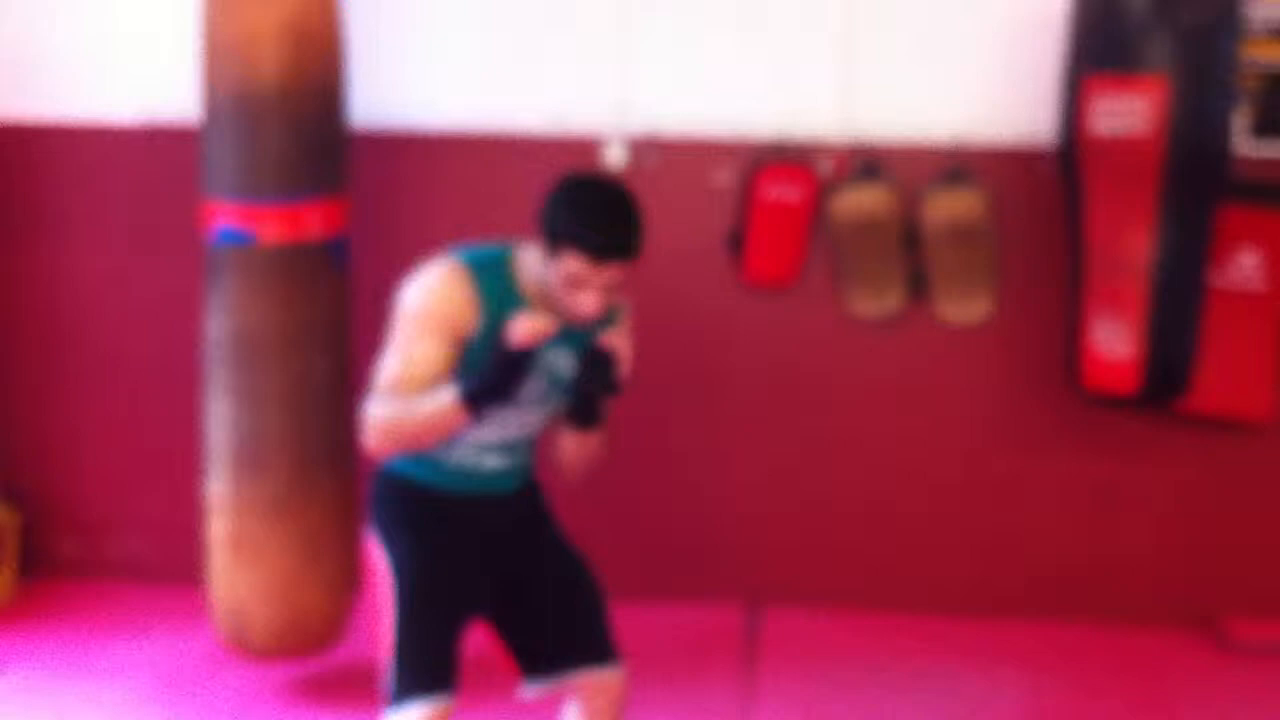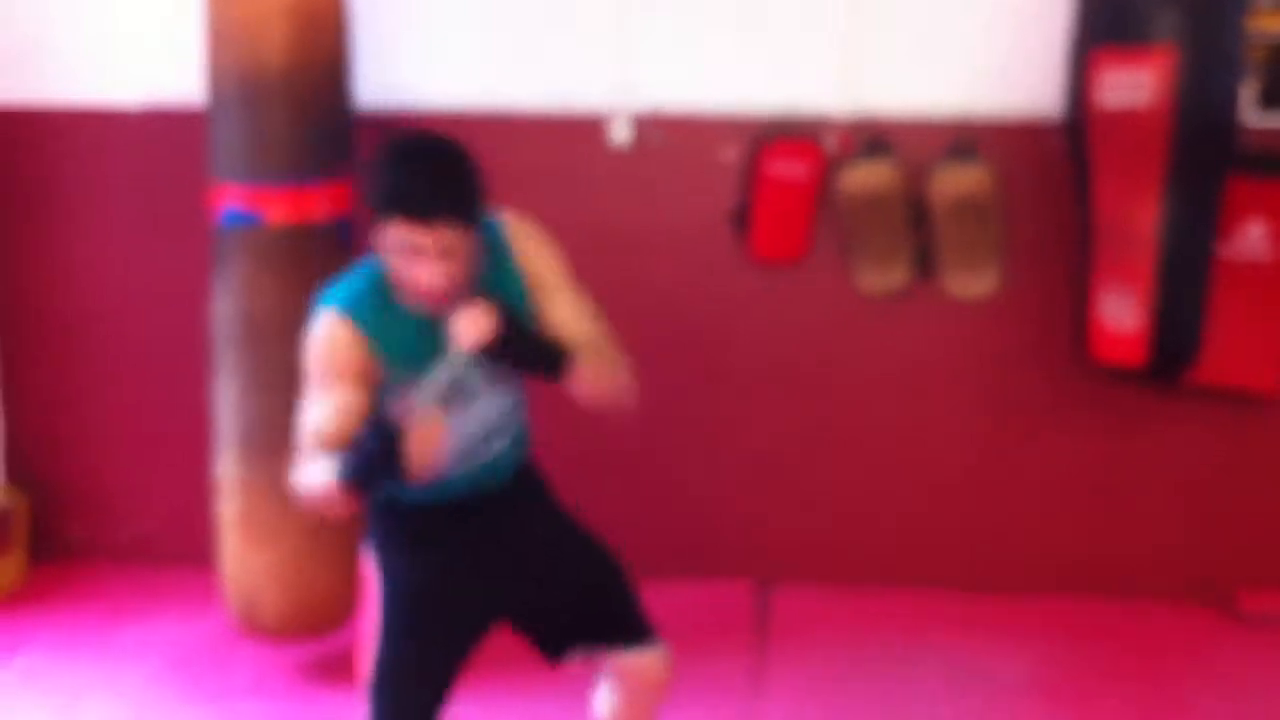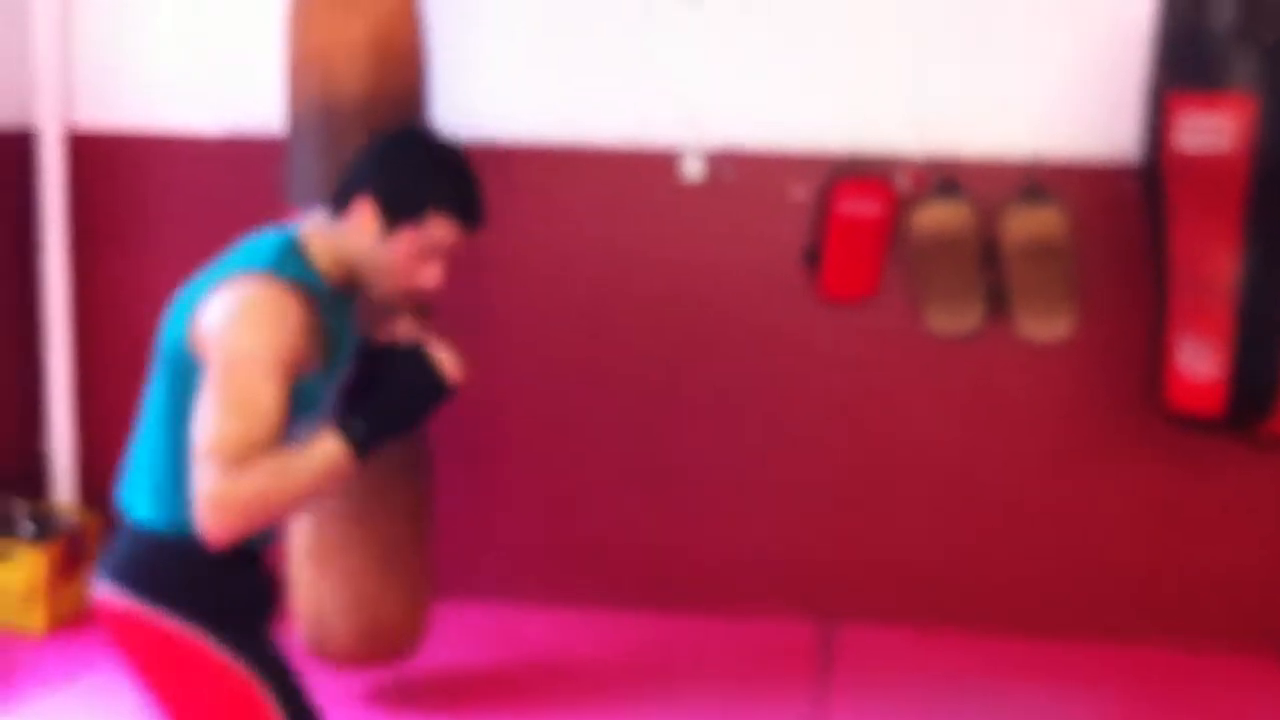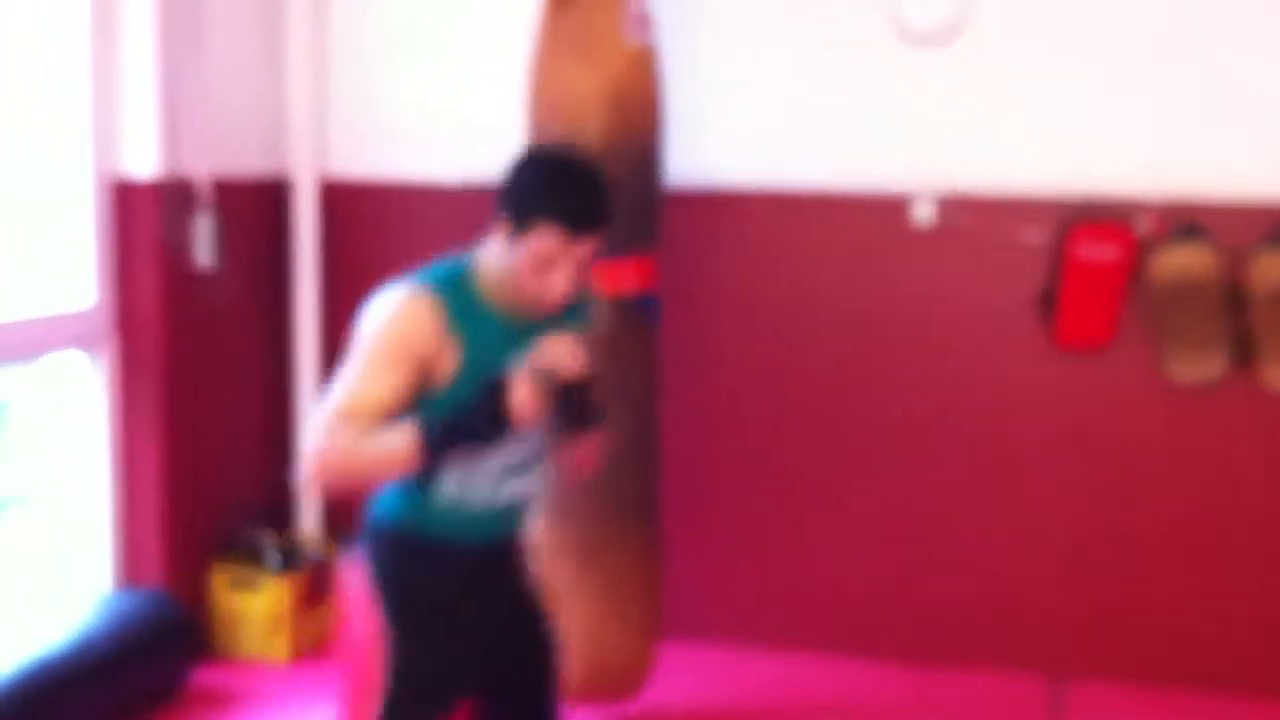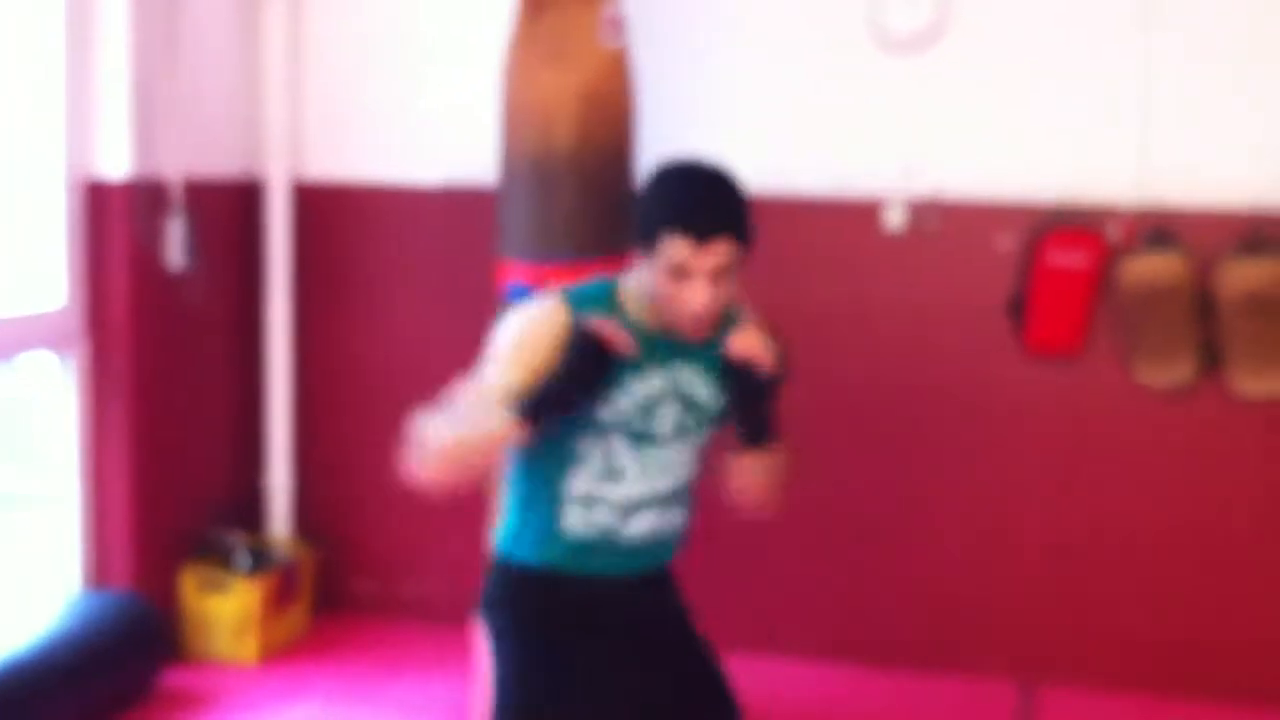
dt=1s
person 1, frame 1
left shoulder: (606, 318)
right shoulder: (449, 288)
left elbow: (575, 461)
right elbow: (379, 432)
left wrist: (590, 400)
right wrist: (486, 384)
left hip: (513, 507)
right hip: (420, 507)
person 1, frame 2
left shoulder: (510, 243)
right shoulder: (344, 323)
left elbow: (617, 385)
right elbow: (310, 479)
left wrist: (533, 350)
right wrist: (363, 467)
left hip: (516, 502)
right hip: (421, 530)
left knee: (644, 665)
person 1, frame 3
left shoulder: (315, 278)
right shoulder: (264, 305)
right elbow: (222, 511)
left wrist: (381, 372)
right wrist: (374, 423)
right hip: (182, 584)
person 1, frame 4
left shoulder: (569, 304)
right shoulder: (417, 313)
left elbow: (582, 460)
right elbow: (325, 457)
left wrist: (578, 399)
right wrist: (452, 431)
left hip: (493, 568)
right hip: (412, 574)
person 1, frame 5
left shoulder: (731, 332)
right shoulder: (557, 324)
left elbow: (757, 499)
right elbow: (429, 461)
left wrist: (757, 409)
right wrist: (548, 395)
left hip: (643, 602)
right hip: (542, 602)
